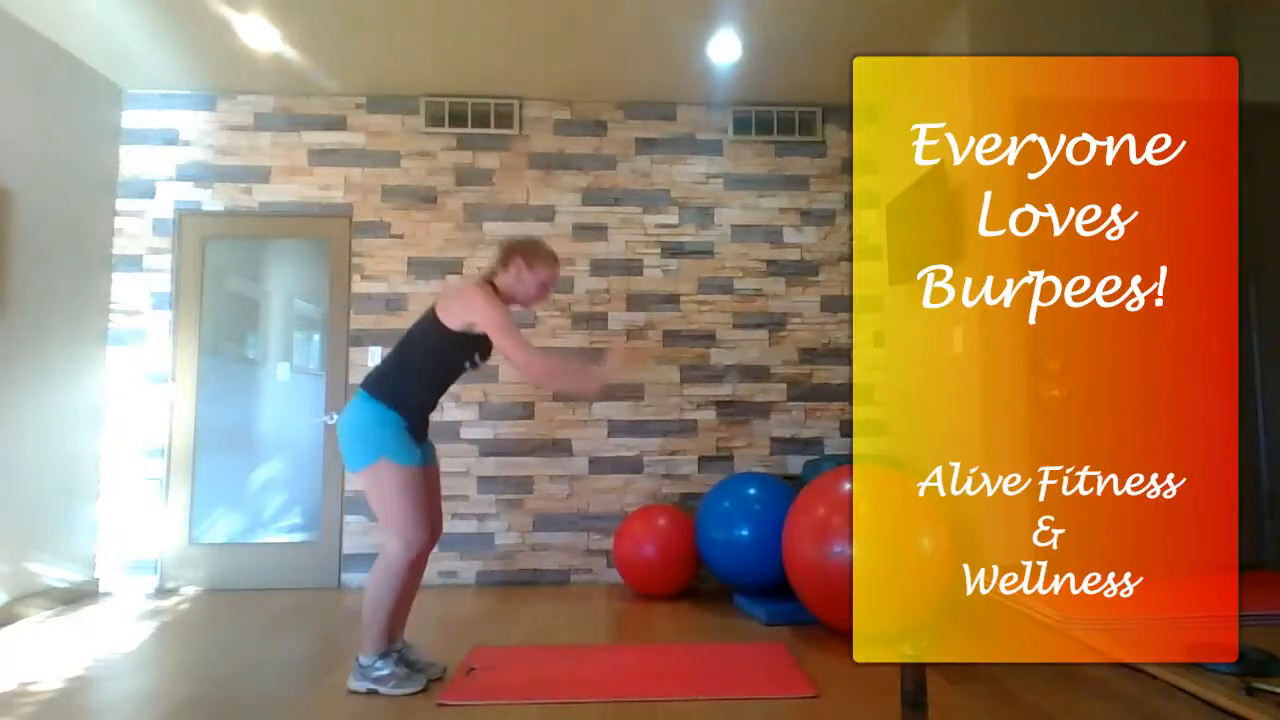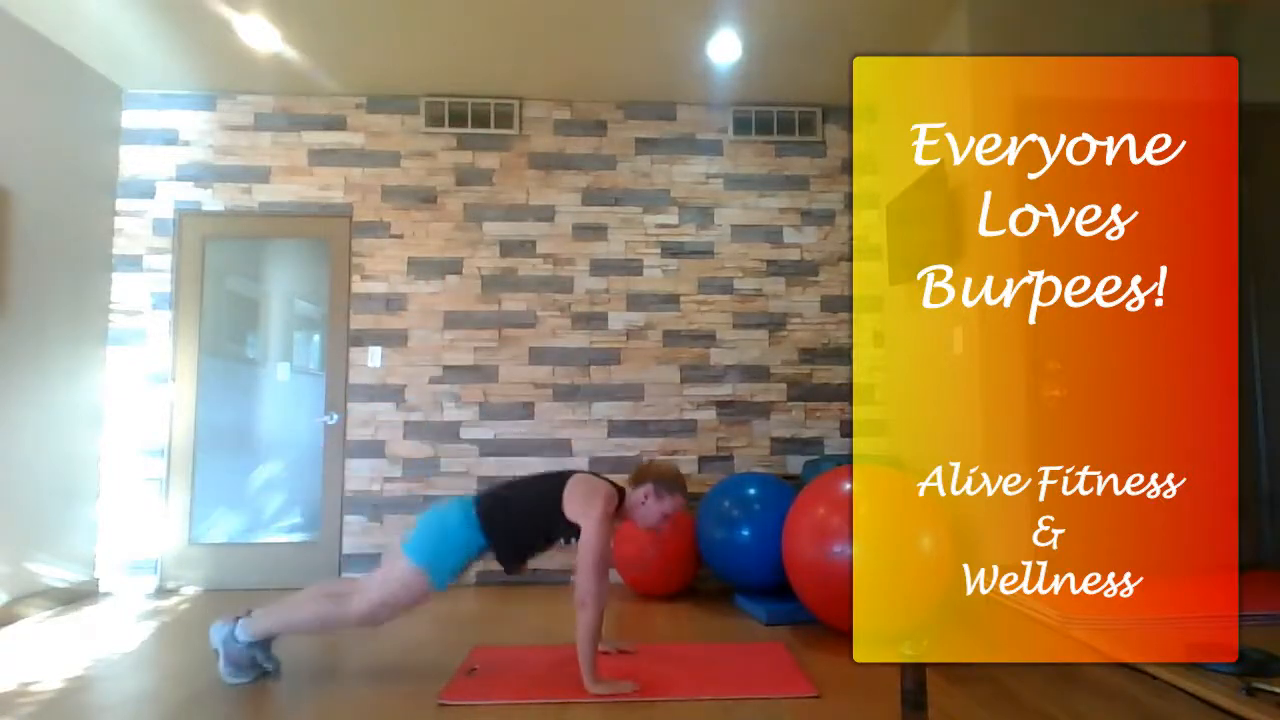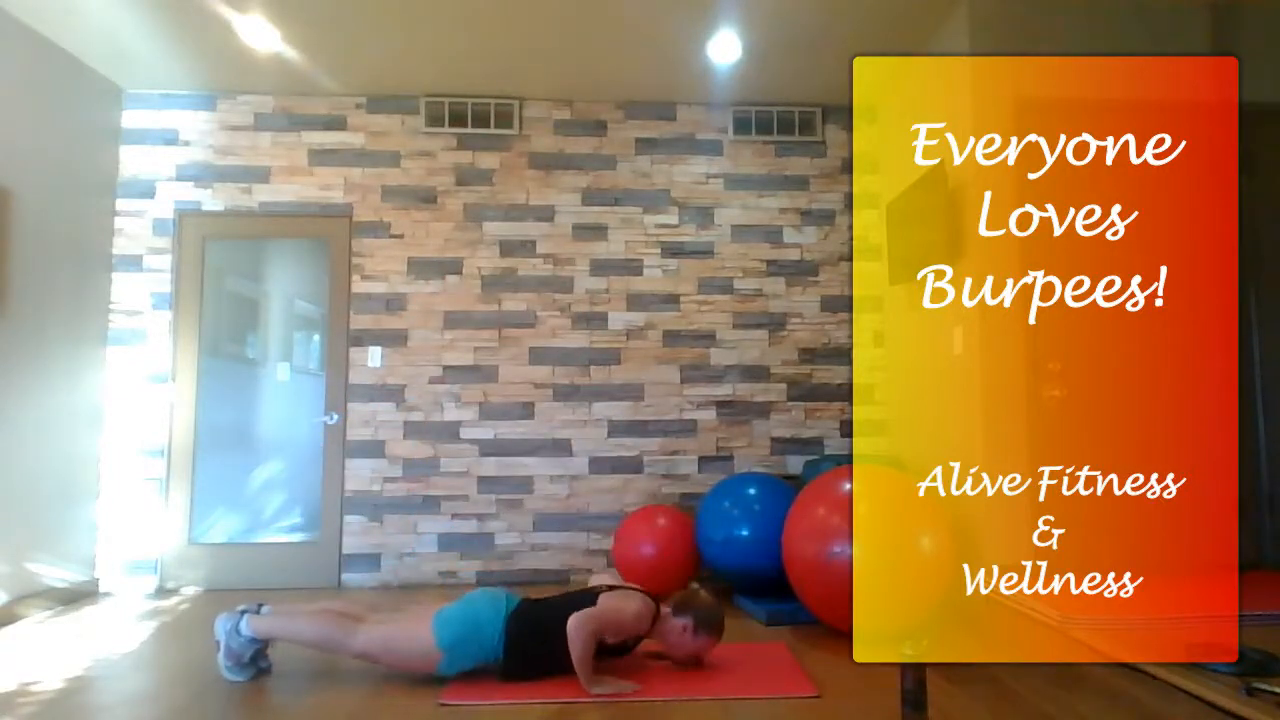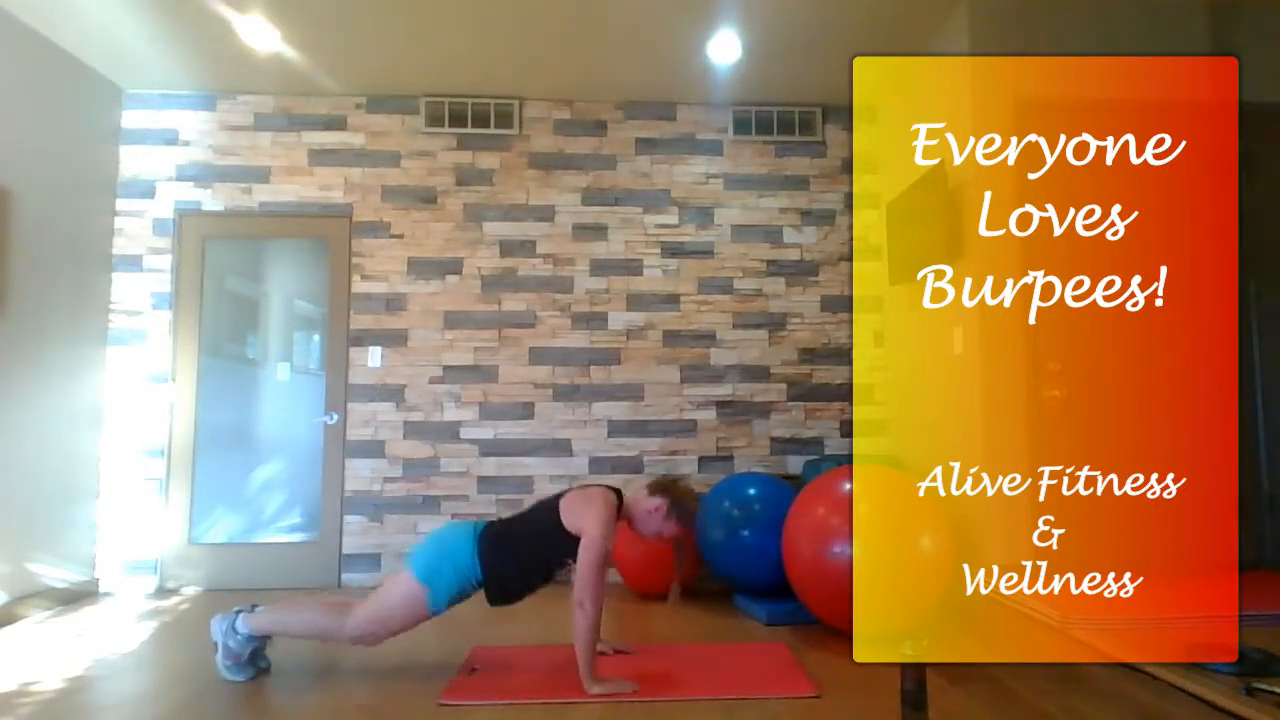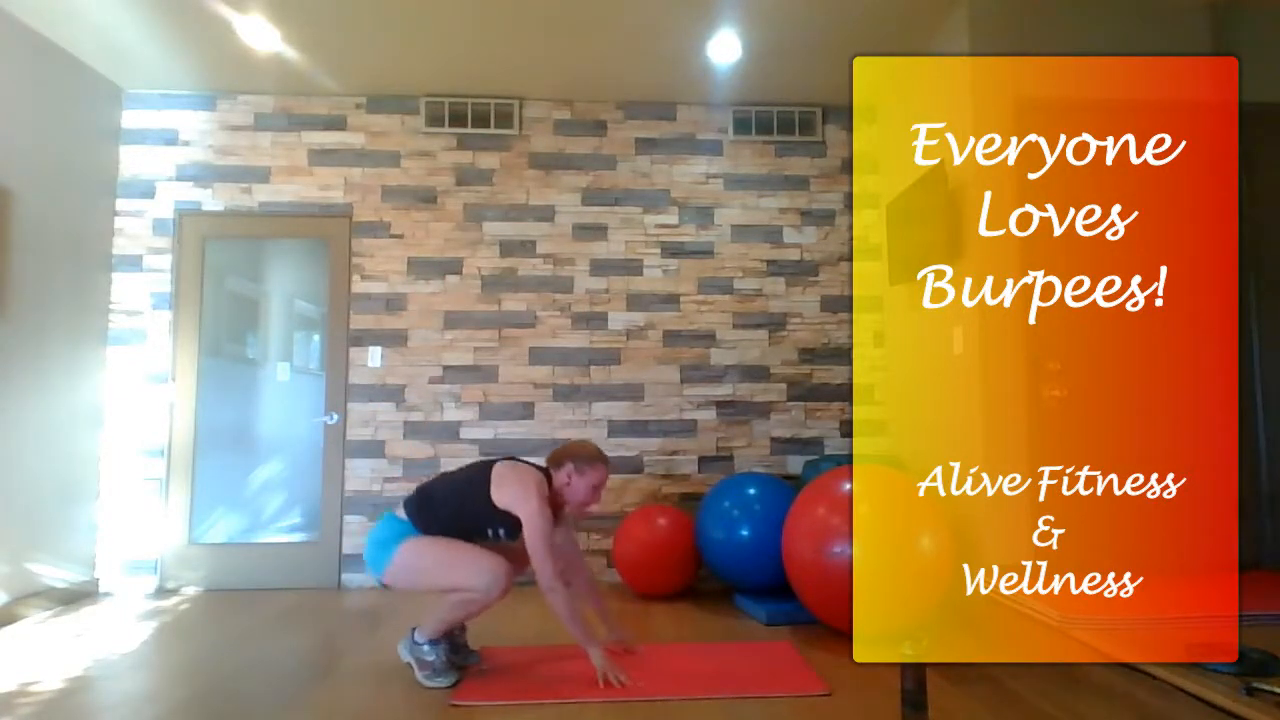
dt=1s
person 1, frame 1
left shoulder: (486, 306)
right shoulder: (479, 299)
left elbow: (533, 365)
right elbow: (535, 369)
left wrist: (586, 374)
right wrist: (597, 374)
left hip: (403, 421)
right hip: (376, 418)
left knee: (425, 535)
right knee: (405, 540)
left ankle: (391, 645)
right ankle: (369, 663)
person 1, frame 2
left shoulder: (607, 500)
right shoulder: (601, 505)
left elbow: (588, 579)
right elbow: (588, 596)
left wrist: (597, 641)
right wrist: (592, 679)
left hip: (464, 525)
right hip: (460, 529)
left knee: (363, 597)
right knee: (360, 607)
left ankle: (254, 632)
right ankle: (240, 633)
person 1, frame 3
left shoulder: (633, 597)
right shoulder: (639, 615)
right elbow: (578, 624)
left wrist: (627, 649)
right wrist: (592, 681)
left hip: (500, 611)
right hip: (491, 631)
left knee: (374, 623)
right knee: (360, 641)
left ankle: (258, 616)
right ankle: (247, 627)
person 1, frame 4
left shoulder: (606, 503)
right shoulder: (603, 513)
left elbow: (590, 585)
right elbow: (583, 598)
left wrist: (593, 641)
right wrist: (590, 680)
left hip: (474, 550)
right hip: (465, 557)
left knee: (362, 613)
right knee: (356, 627)
left ankle: (252, 621)
right ankle: (242, 627)
person 1, frame 5
left shoulder: (549, 494)
right shoulder: (531, 493)
left elbow: (575, 566)
right elbow: (550, 584)
left wrist: (610, 627)
right wrist: (593, 648)
left hip: (425, 538)
right hip: (393, 542)
left knee: (524, 555)
right knee: (494, 577)
left ankle: (449, 633)
right ankle: (423, 641)
